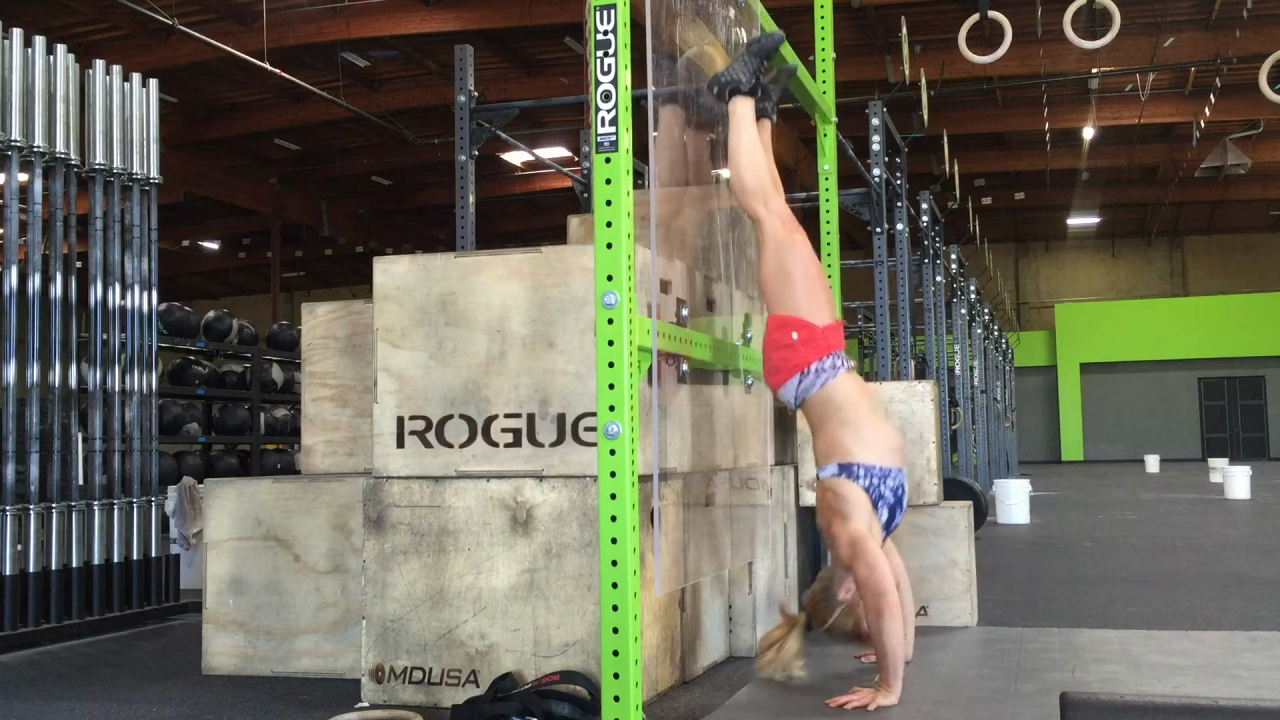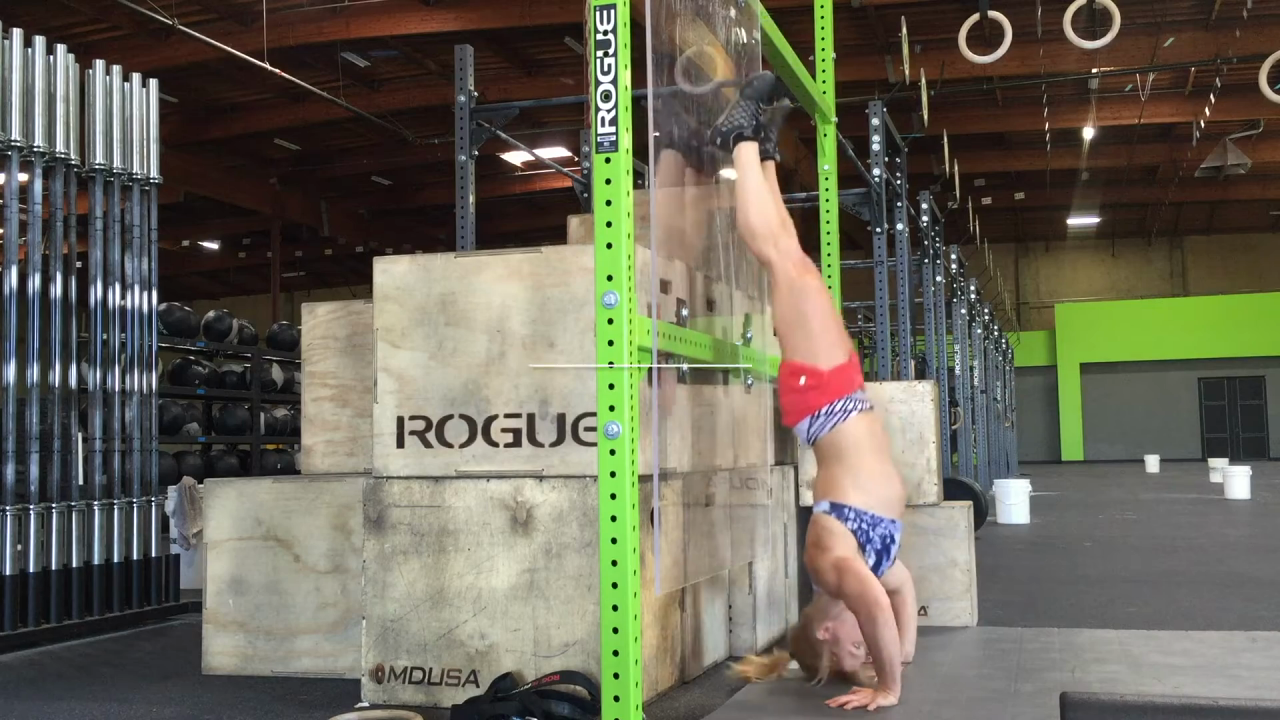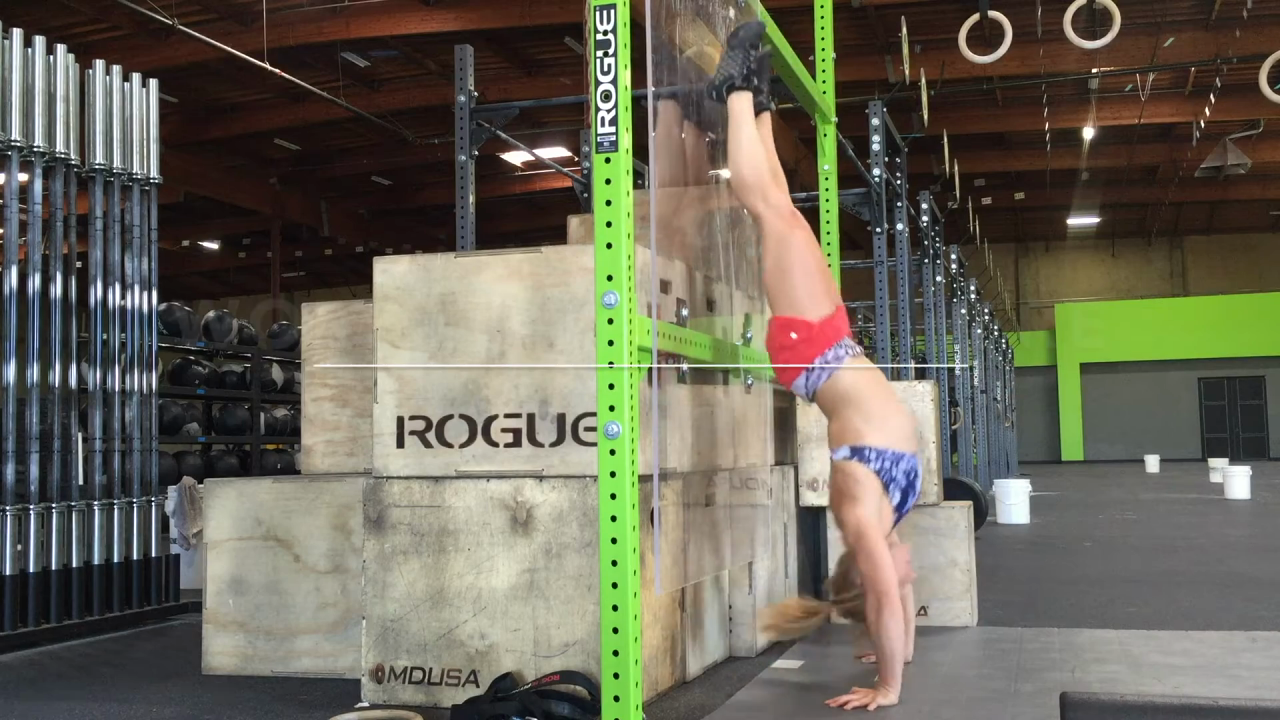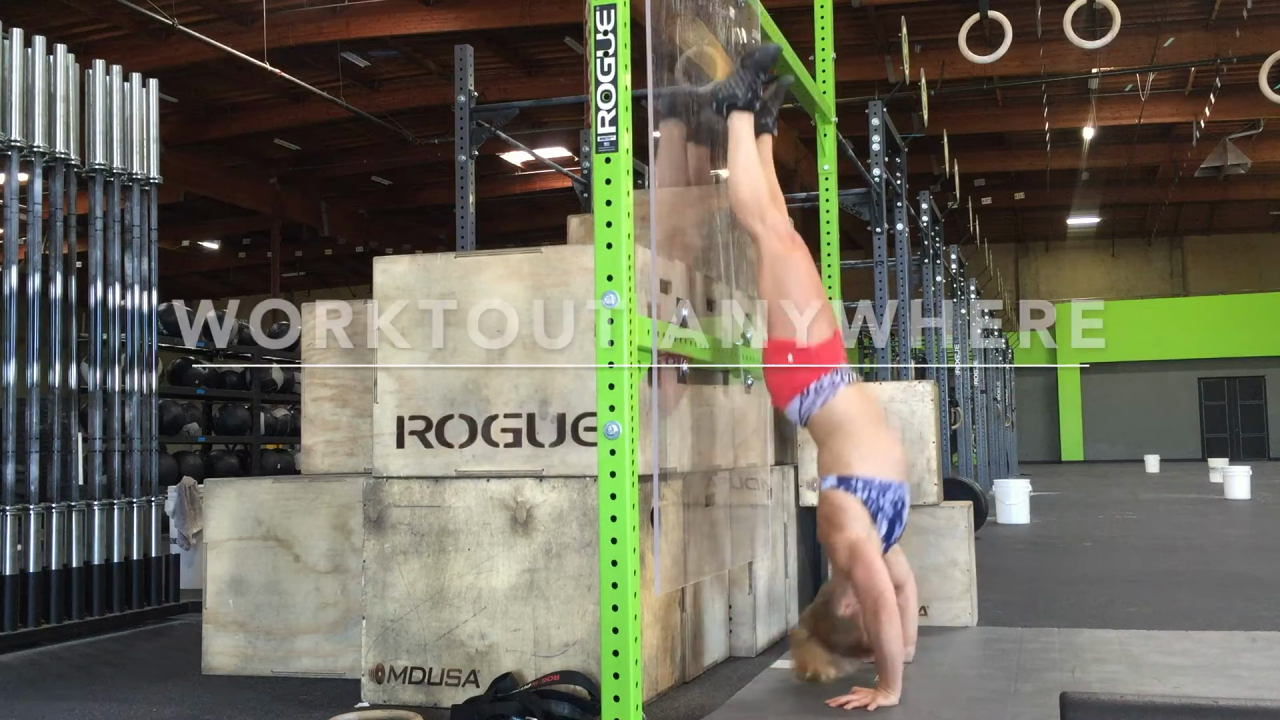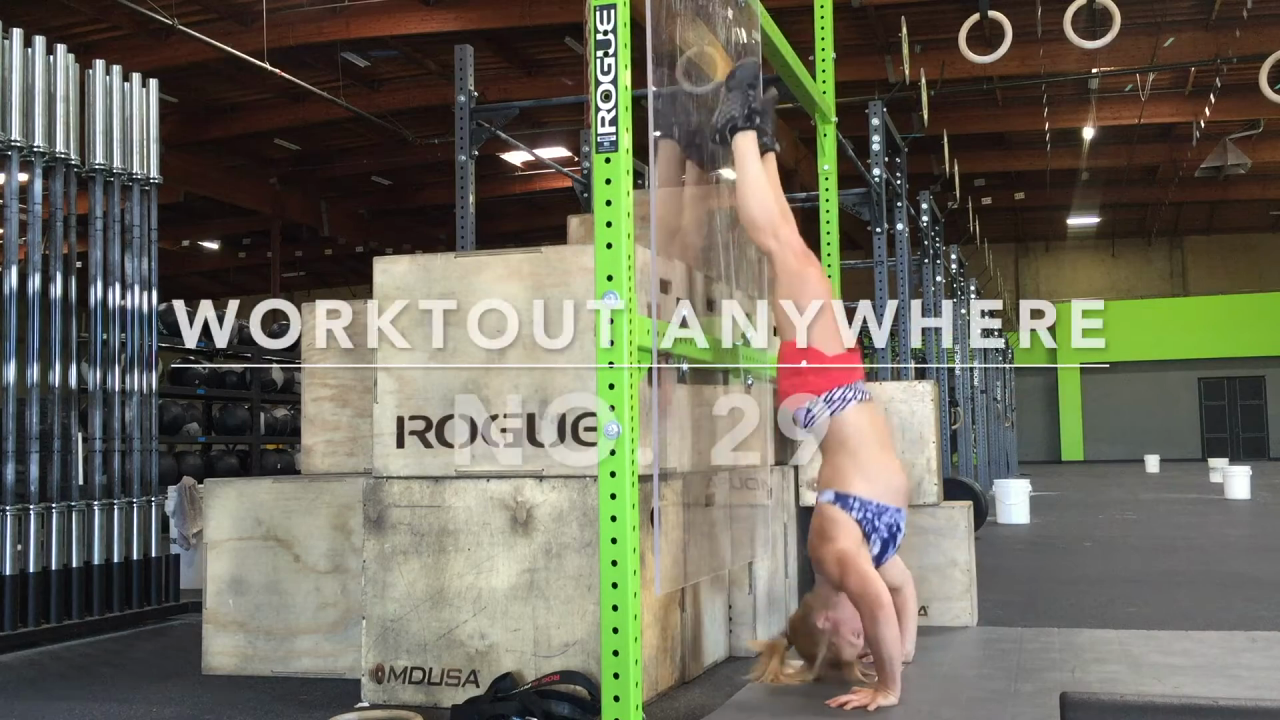
dt=0.3s
person 1, frame 1
left shoulder: (858, 522)
right shoulder: (852, 521)
left wrist: (895, 669)
right wrist: (889, 687)
left hip: (814, 360)
right hip: (808, 359)
left knee: (773, 216)
right knee: (770, 214)
left ankle: (755, 102)
right ankle: (743, 92)
person 1, frame 2
right shoulder: (834, 556)
left wrist: (897, 664)
left hip: (833, 392)
right hip: (825, 394)
left knee: (785, 256)
right knee: (782, 256)
left ankle: (759, 143)
right ankle: (747, 137)
person 1, frame 3
left shoulder: (869, 504)
right shoulder: (862, 503)
right wrist: (888, 686)
left hip: (823, 348)
right hip: (815, 347)
left knee: (777, 210)
right knee: (772, 208)
left ankle: (752, 96)
right ankle: (739, 89)
person 1, frame 4
right shoulder: (850, 530)
left wrist: (899, 658)
right wrist: (890, 686)
left hip: (816, 371)
right hip: (808, 371)
left knee: (777, 232)
right knee: (773, 230)
left ankle: (758, 119)
right ankle: (743, 107)
person 1, frame 5
right shoulder: (839, 545)
left wrist: (895, 672)
right wrist: (887, 687)
left hip: (829, 384)
right hip: (824, 384)
left knee: (786, 248)
right knee: (783, 247)
left ankle: (756, 135)
right ankle: (744, 128)
